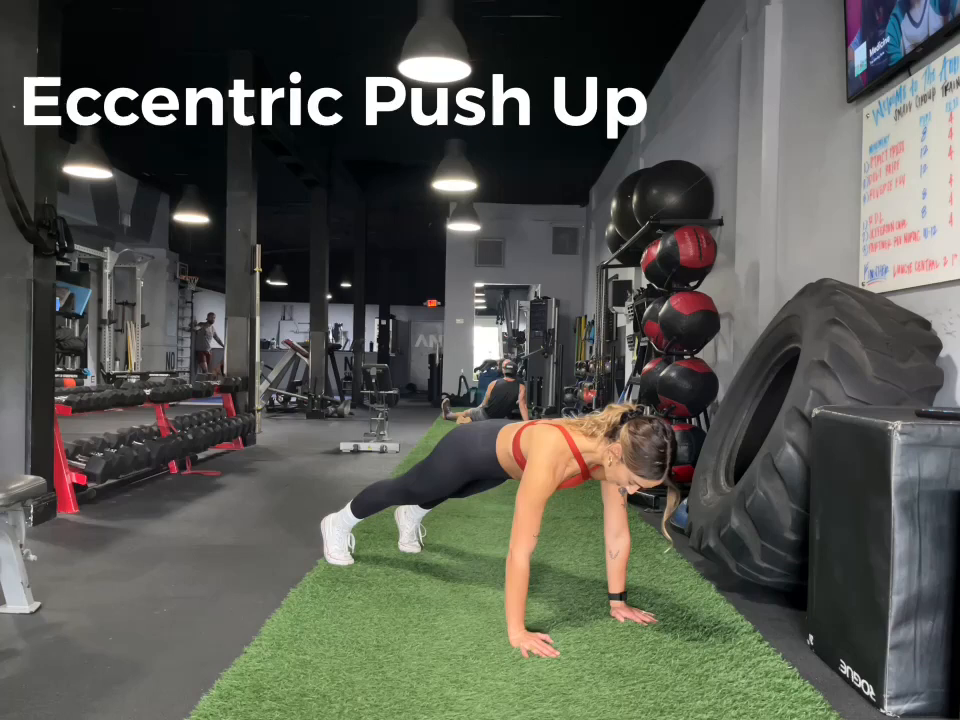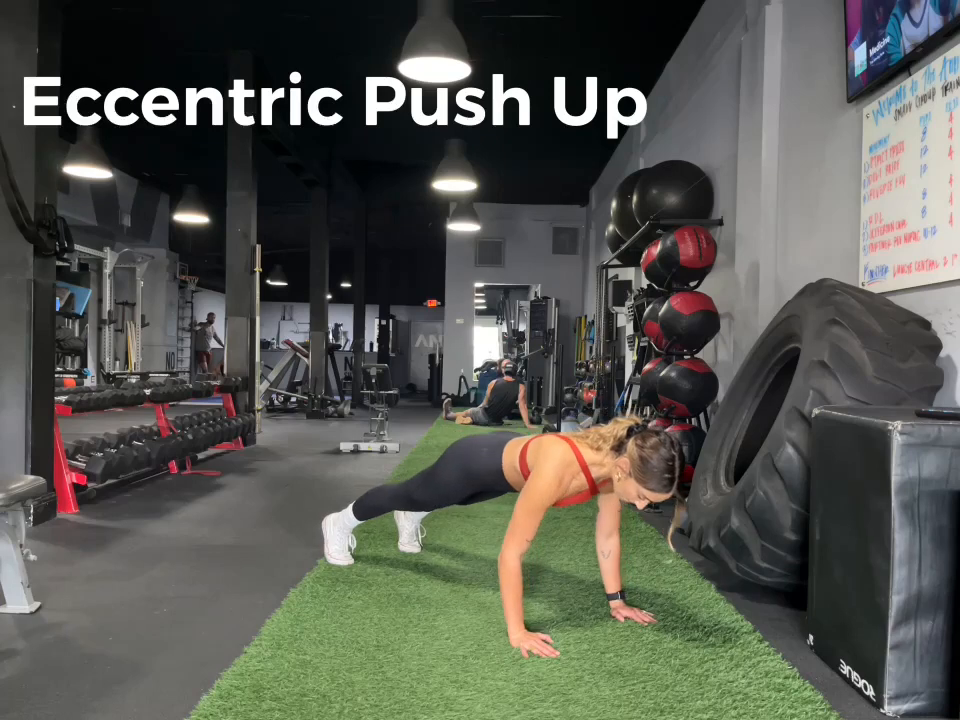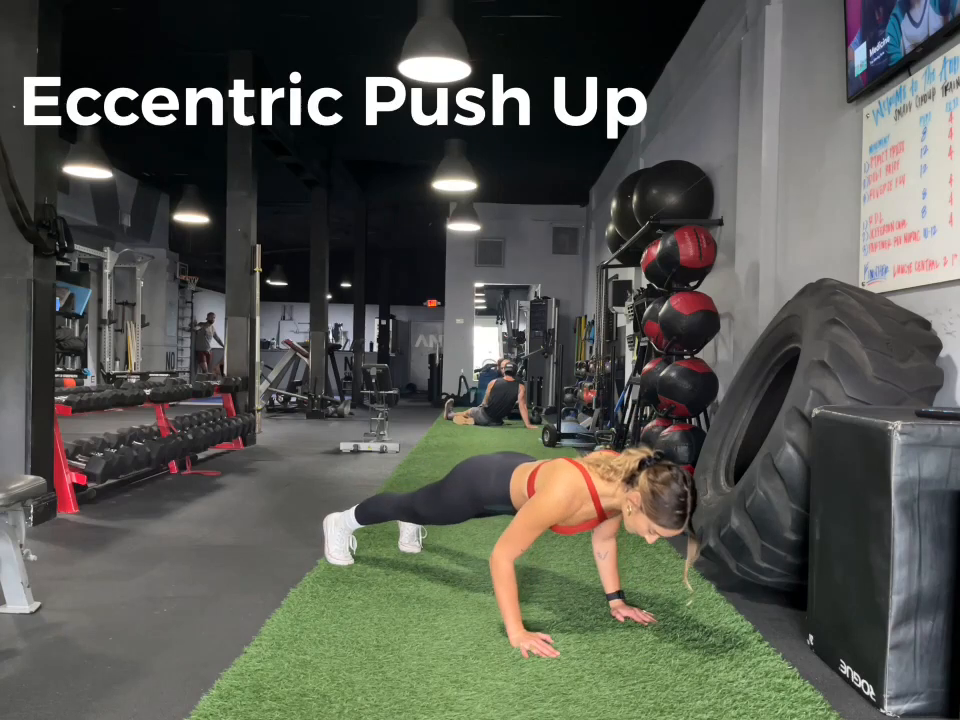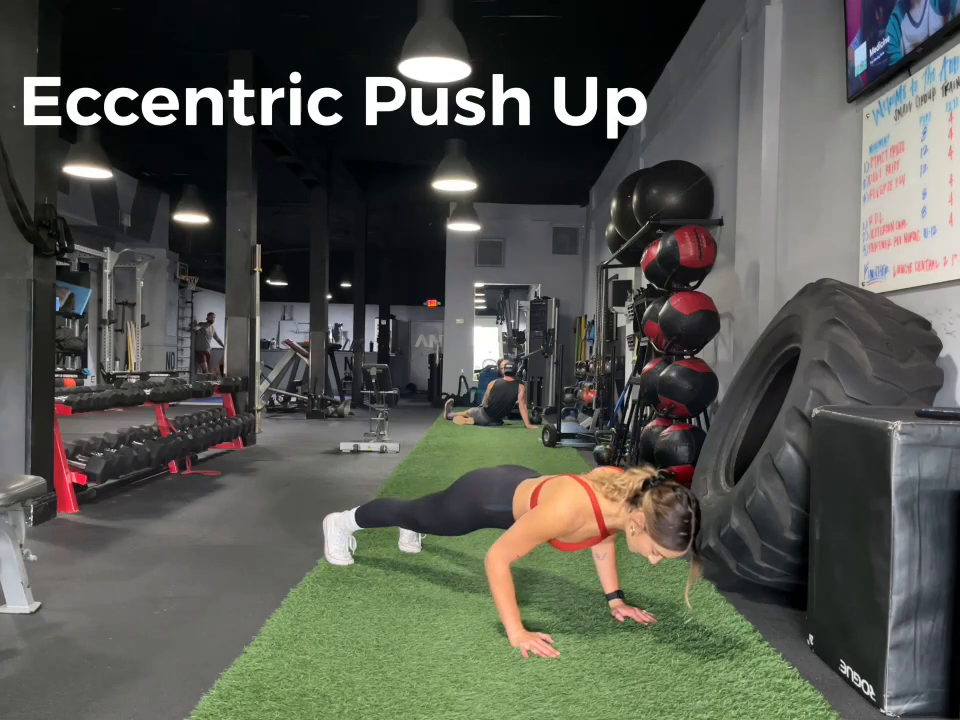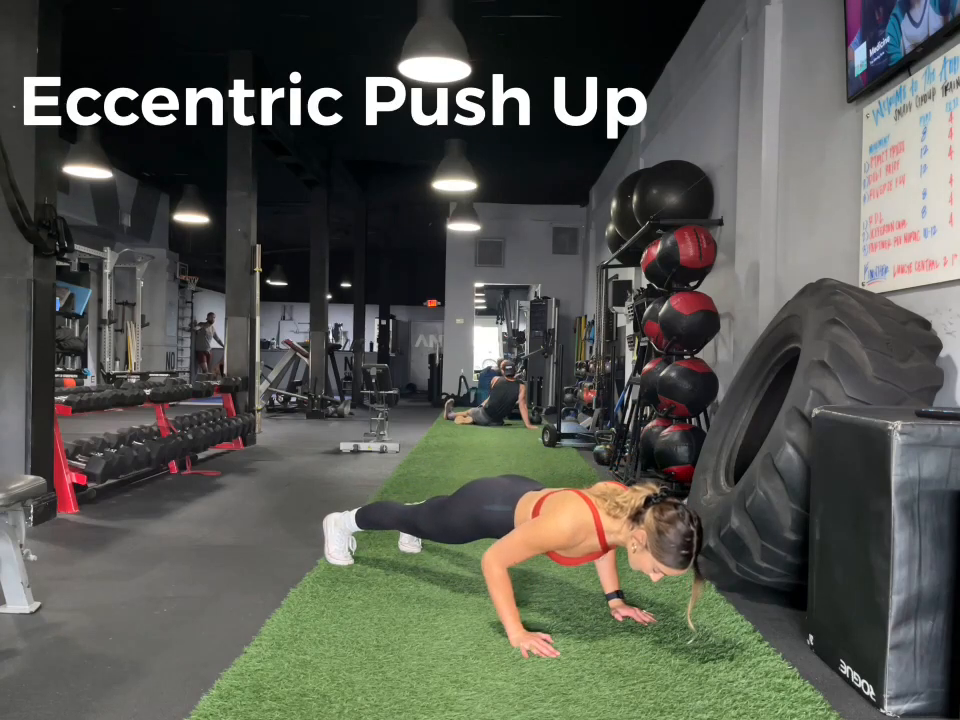
dt=0.4s
person 1, frame 1
left shoulder: (614, 449)
right shoulder: (553, 455)
left elbow: (618, 533)
right elbow: (520, 551)
left wrist: (618, 600)
right wrist: (516, 632)
left hip: (504, 452)
right hip: (472, 449)
left knee: (450, 494)
right knee: (405, 490)
left ankle: (410, 518)
right ankle: (339, 522)
person 1, frame 2
left shoulder: (617, 461)
right shoulder: (559, 467)
left elbow: (608, 535)
right elbow: (511, 552)
left wrist: (615, 599)
right wrist: (516, 631)
left hip: (510, 458)
right hip: (476, 462)
right knee: (409, 496)
left ankle: (410, 524)
right ankle: (340, 522)
person 1, frame 3
left shoulder: (626, 482)
right shoulder: (566, 492)
left elbow: (604, 539)
right elbow: (501, 557)
left wrist: (615, 599)
right wrist: (517, 632)
left hip: (517, 474)
right hip: (483, 484)
right knee: (409, 505)
left ankle: (412, 528)
right ankle: (342, 522)
person 1, frame 4
left shoulder: (630, 497)
right shoulder: (570, 508)
left elbow: (602, 539)
right elbow: (496, 559)
left wrist: (614, 598)
right wrist: (516, 632)
left hip: (519, 488)
right hip: (486, 498)
right knee: (415, 515)
left ankle: (411, 531)
right ankle: (341, 522)
person 1, frame 5
left shoulder: (633, 510)
right shoulder: (571, 523)
right elbow: (493, 561)
left wrist: (615, 599)
right wrist: (516, 632)
left hip: (522, 497)
right hip: (486, 509)
right knee: (414, 521)
left ankle: (417, 509)
right ankle: (342, 522)
